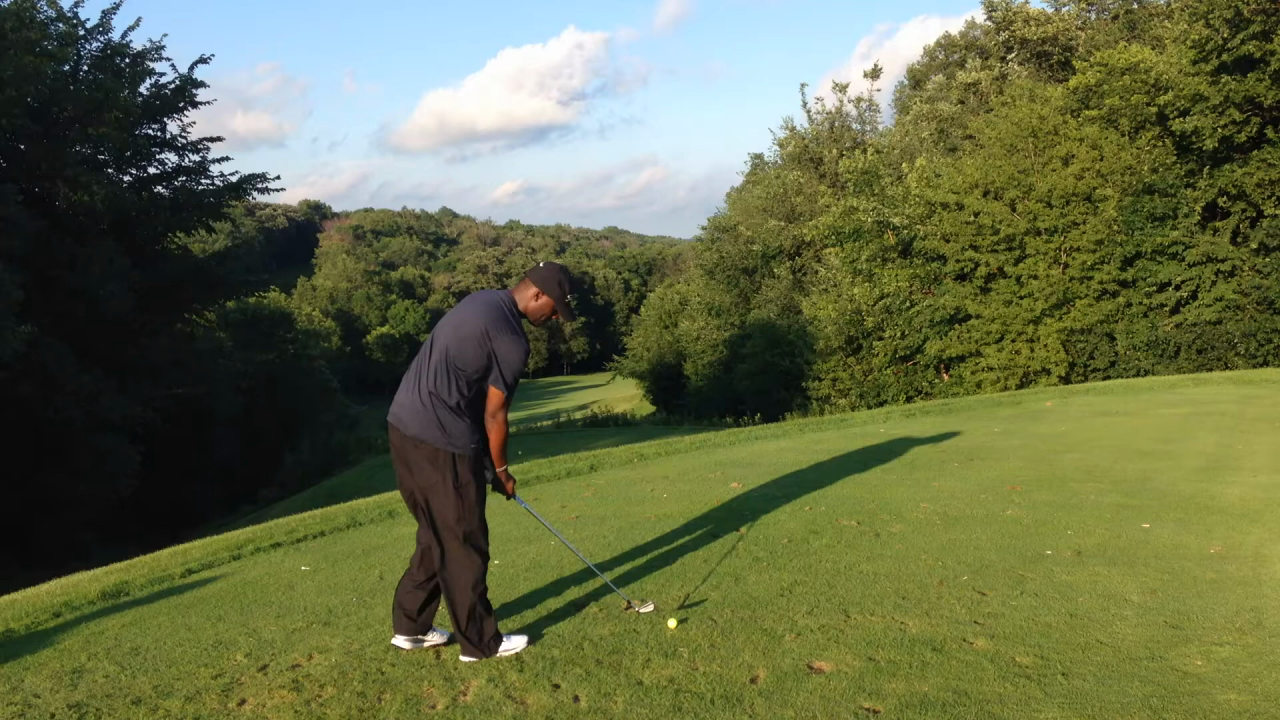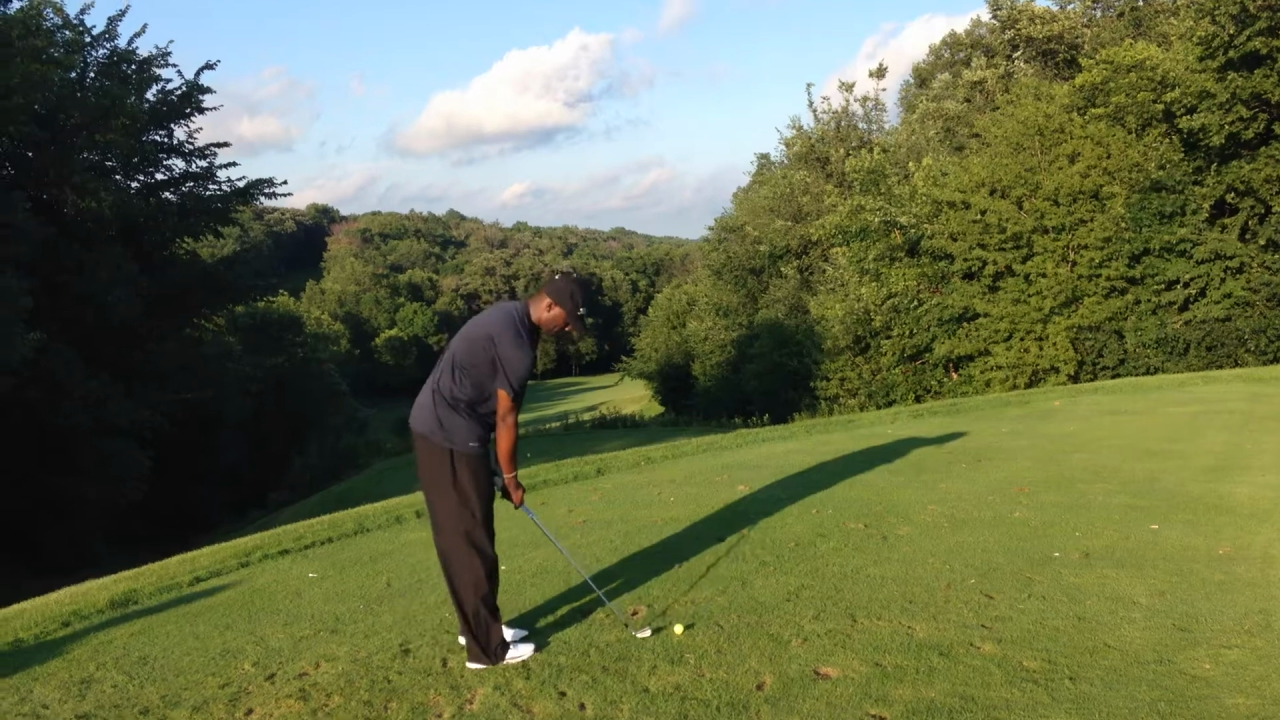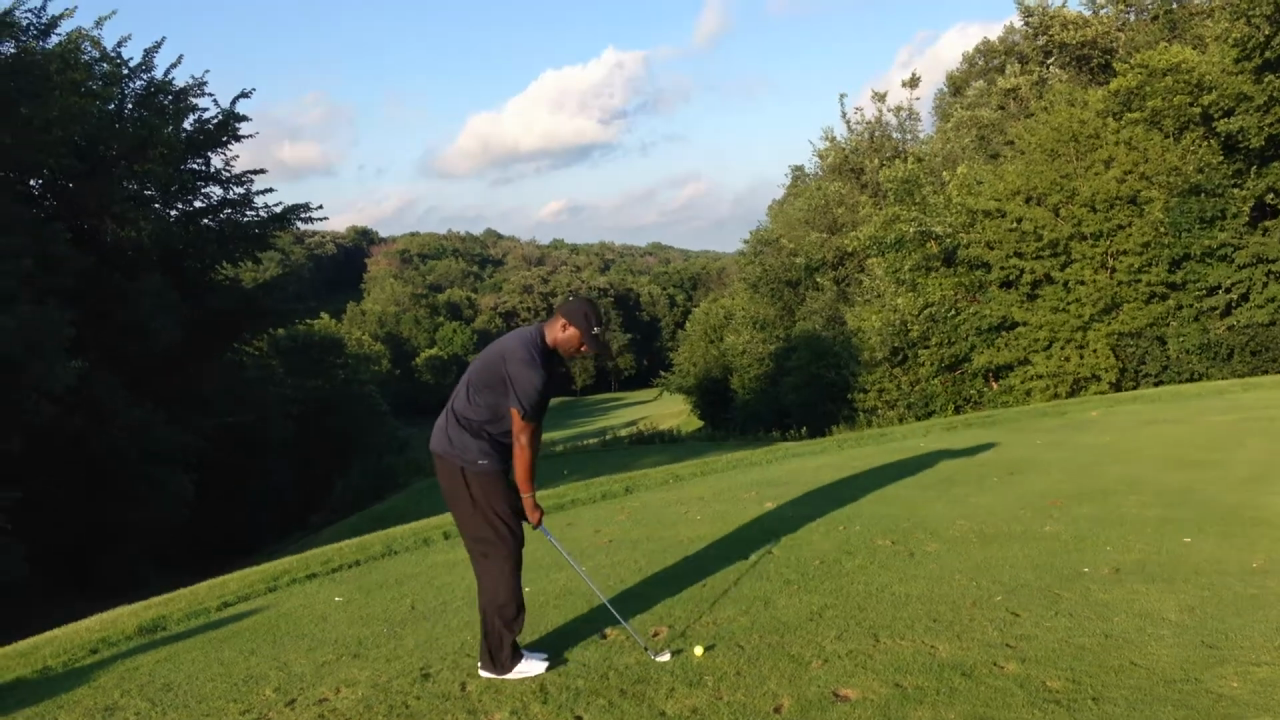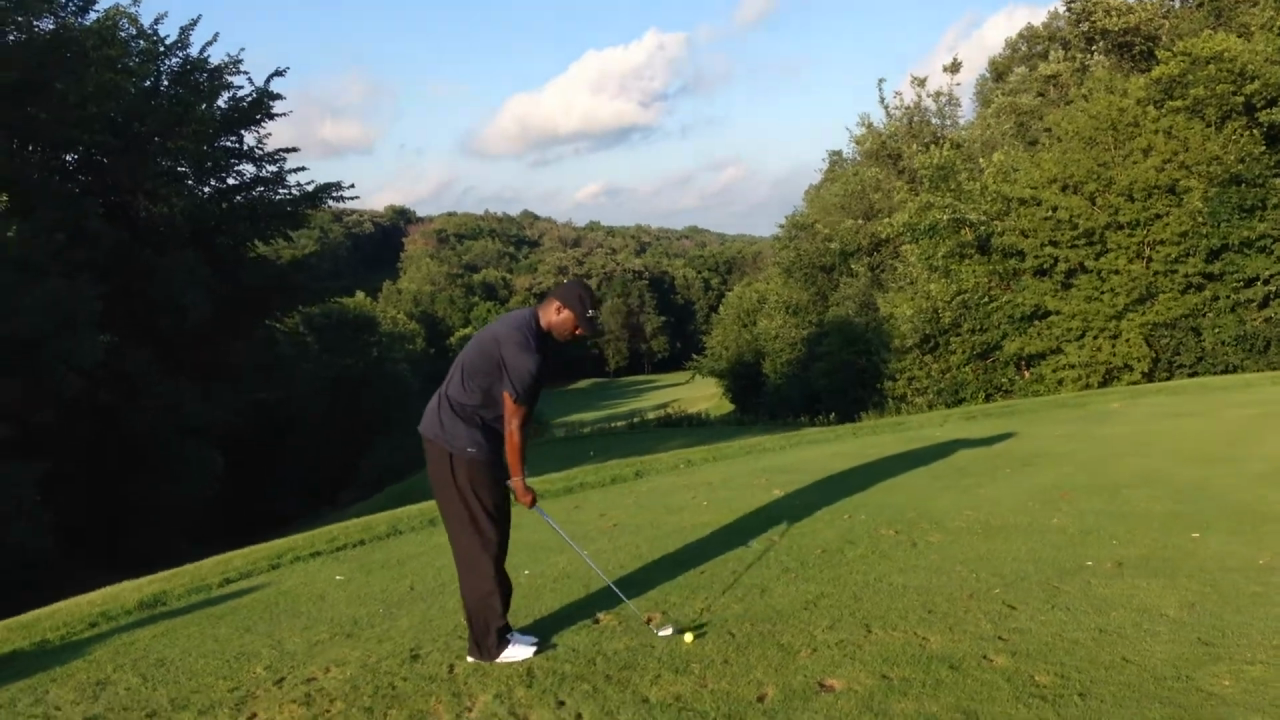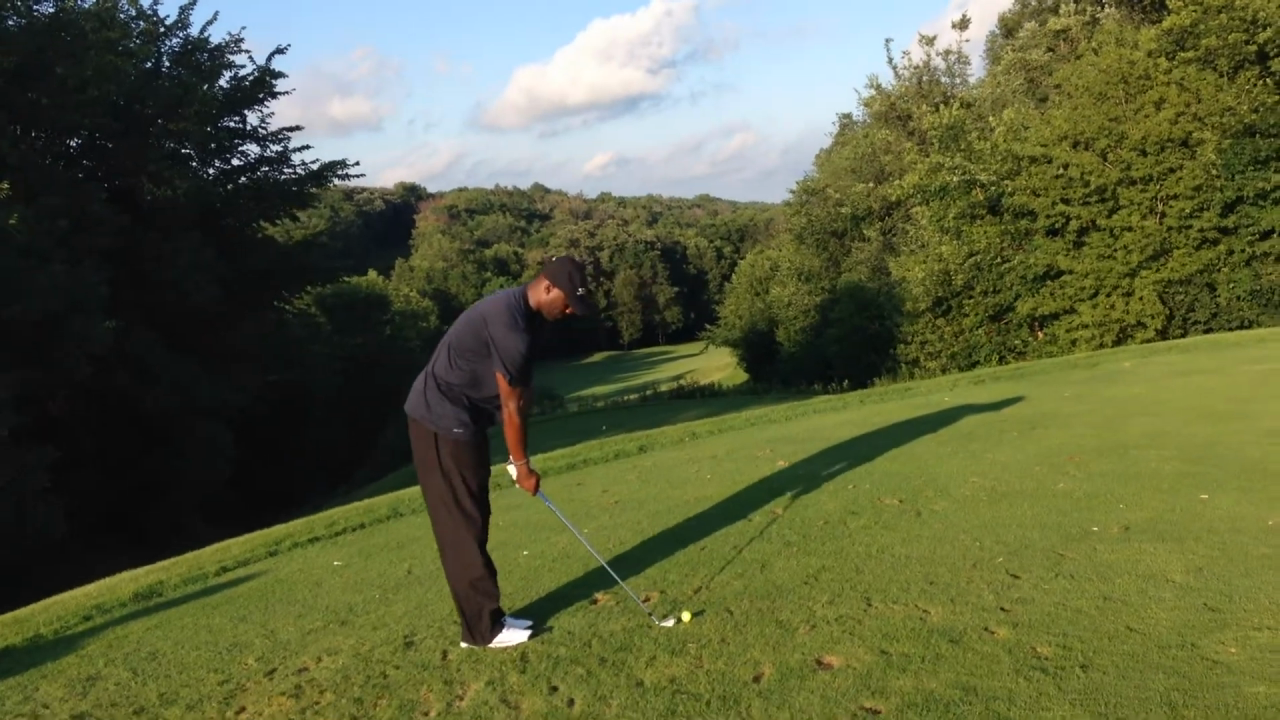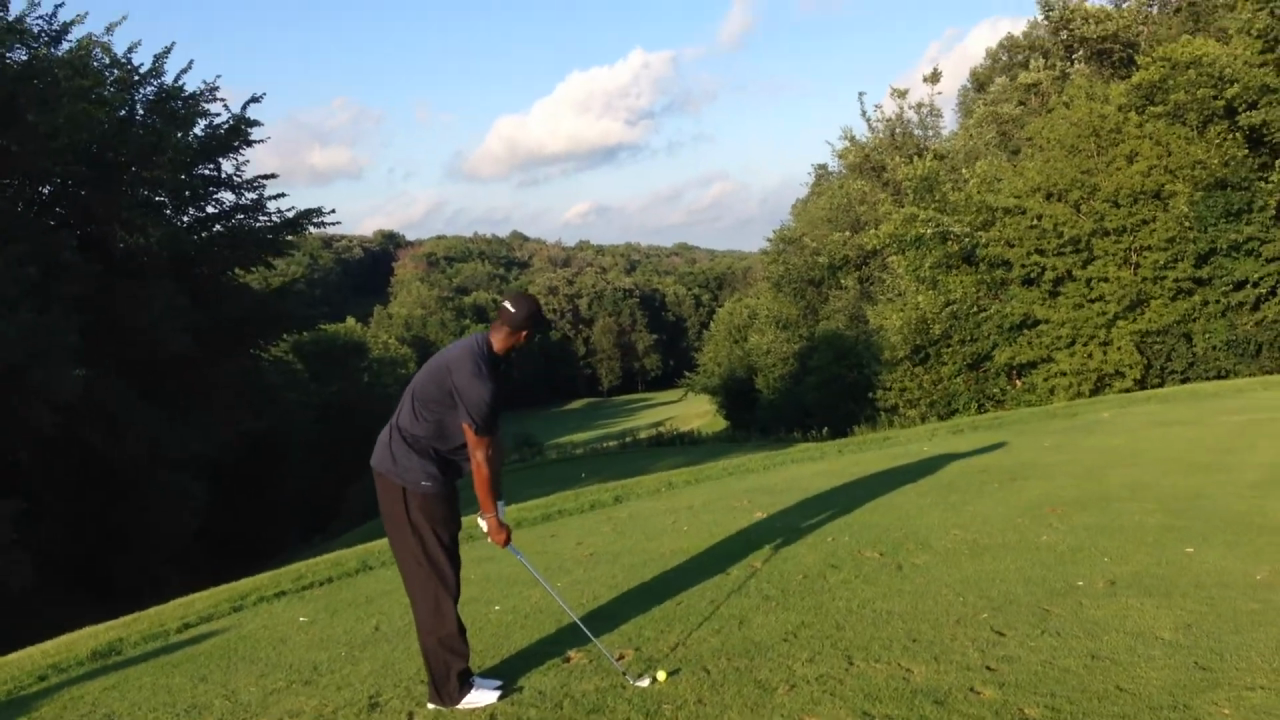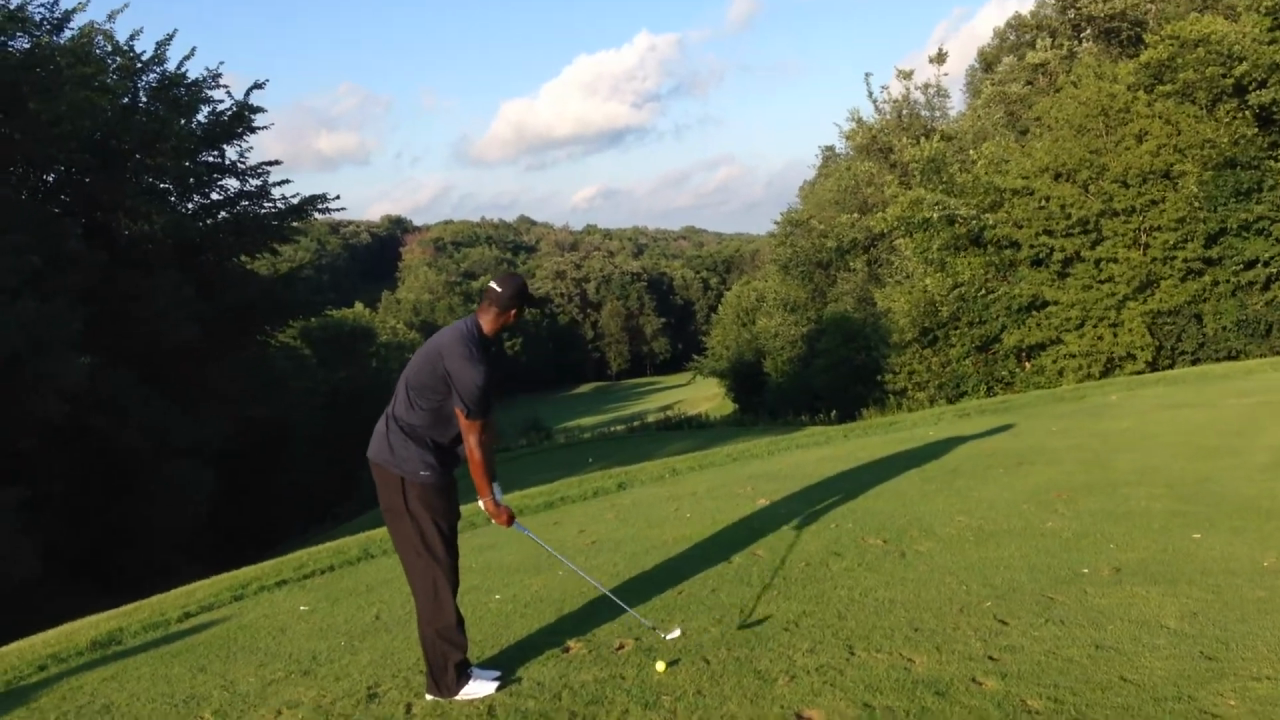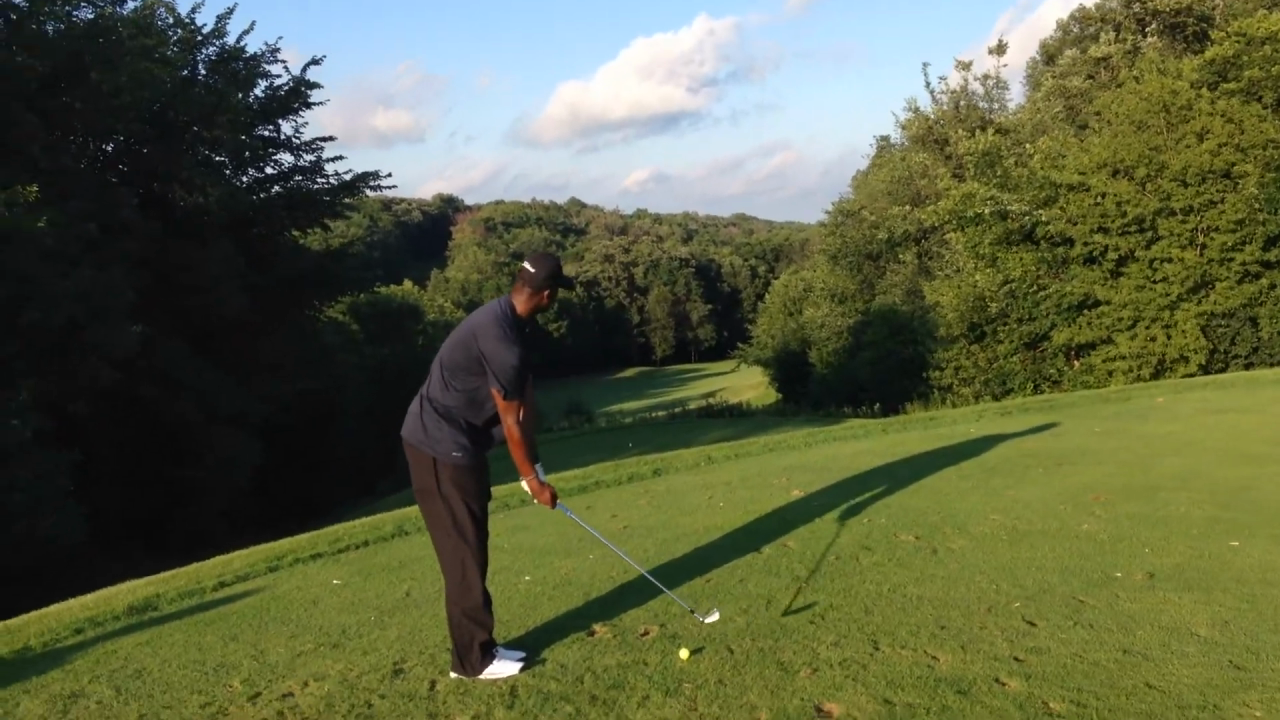
dt=0.4s
person 1, frame 1
left shoulder: (482, 300)
right shoulder: (511, 340)
right elbow: (495, 415)
left wrist: (487, 459)
right wrist: (501, 470)
left hip: (404, 424)
right hip: (441, 440)
left knee: (436, 535)
right knee: (464, 543)
left ankle: (410, 625)
right ankle: (479, 641)
person 1, frame 2
left shoulder: (510, 315)
right shoulder: (516, 343)
right elbow: (505, 418)
left wrist: (500, 467)
right wrist: (510, 478)
left hip: (439, 428)
right hip: (450, 437)
left knee: (470, 535)
right knee: (471, 542)
left ankle: (477, 624)
right ankle: (487, 648)
person 1, frame 3
left shoulder: (537, 348)
right shoulder: (528, 364)
left elbow: (530, 431)
right elbow: (522, 439)
left wrist: (526, 487)
right wrist: (528, 497)
left hip: (480, 453)
right hip: (466, 456)
left knee: (501, 551)
right knee: (500, 553)
left ankle: (502, 647)
right ankle: (500, 659)
person 1, frame 4
left shoulder: (525, 327)
right shoulder: (523, 347)
left elbow: (515, 417)
right elbow: (513, 423)
left wrist: (513, 474)
right wrist: (519, 481)
left hip: (470, 437)
right hip: (457, 441)
left knee: (492, 536)
right knee: (479, 542)
left ankle: (494, 628)
right ankle: (488, 643)
person 1, frame 5
left shoulder: (517, 307)
right shoulder: (510, 325)
left elbow: (520, 395)
right elbow: (511, 405)
left wrist: (520, 455)
right wrist: (522, 465)
left hip: (459, 419)
right hip: (442, 421)
left knee: (473, 522)
right knee: (462, 525)
left ankle: (488, 615)
right ankle: (482, 628)
person 1, frame 6
left shoulder: (477, 354)
right shoulder: (474, 374)
left elbow: (489, 444)
right elbow: (479, 455)
left wrist: (496, 503)
right wrist: (492, 518)
left hip: (422, 471)
right hip: (410, 475)
left knee: (441, 579)
right knee: (434, 582)
left ankle: (455, 675)
right ankle: (450, 689)
person 1, frame 7
left shoulder: (468, 338)
right shoulder: (467, 358)
left elbow: (483, 426)
right elbow: (472, 439)
left wrist: (492, 485)
right wrist: (489, 501)
left hip: (419, 460)
right hip: (407, 464)
left knee: (441, 569)
right knee: (434, 572)
left ankle: (454, 666)
right ankle: (448, 680)
person 1, frame 8
left shoulder: (506, 321)
right shoulder: (501, 338)
left elbow: (523, 401)
right elbow: (511, 419)
left wrist: (533, 466)
right wrist: (532, 479)
left hip: (456, 441)
right hip: (441, 445)
left knee: (471, 549)
right knee: (463, 552)
left ankle: (480, 645)
right ankle: (473, 658)
